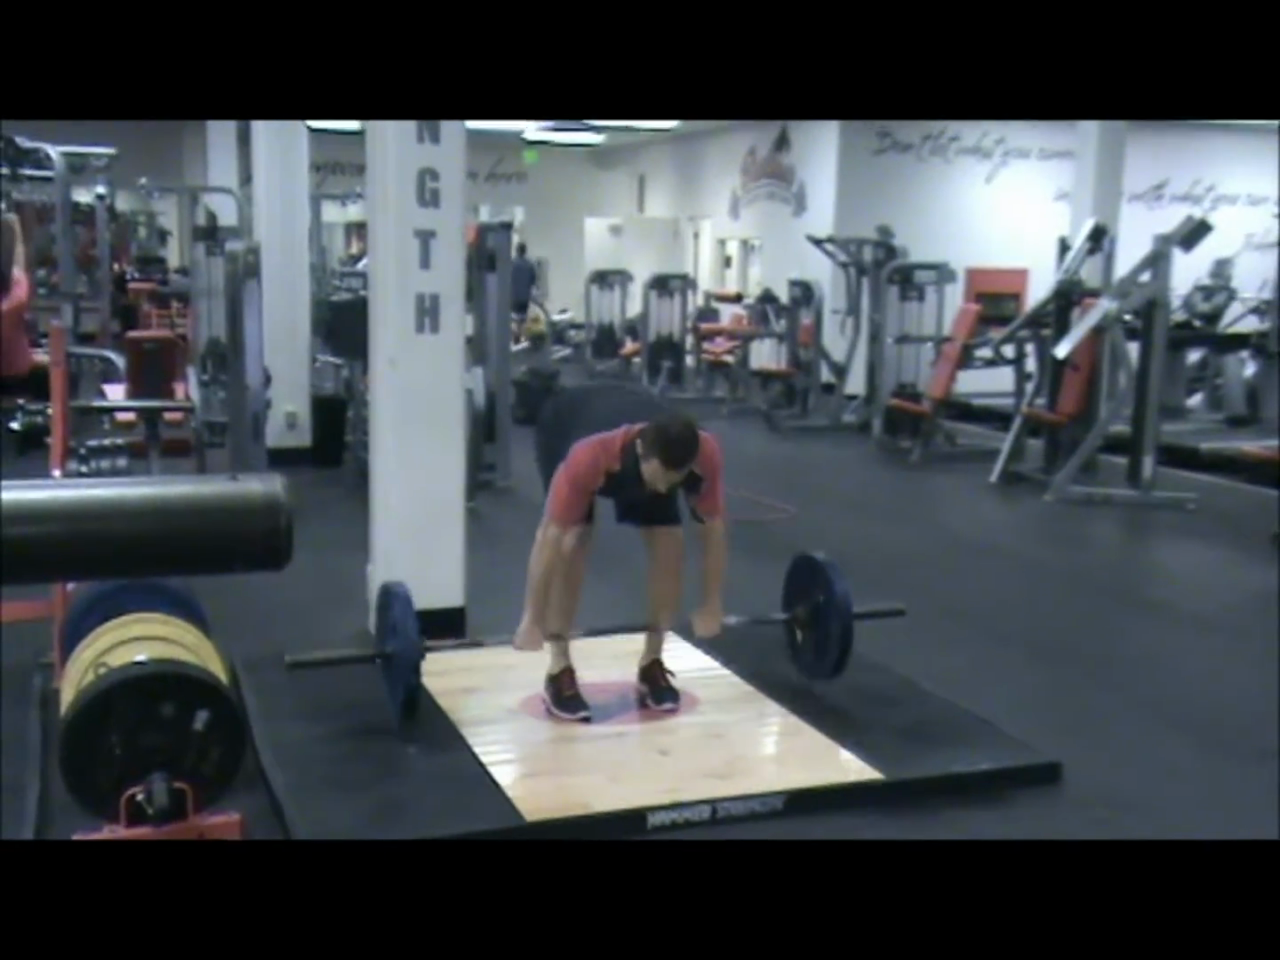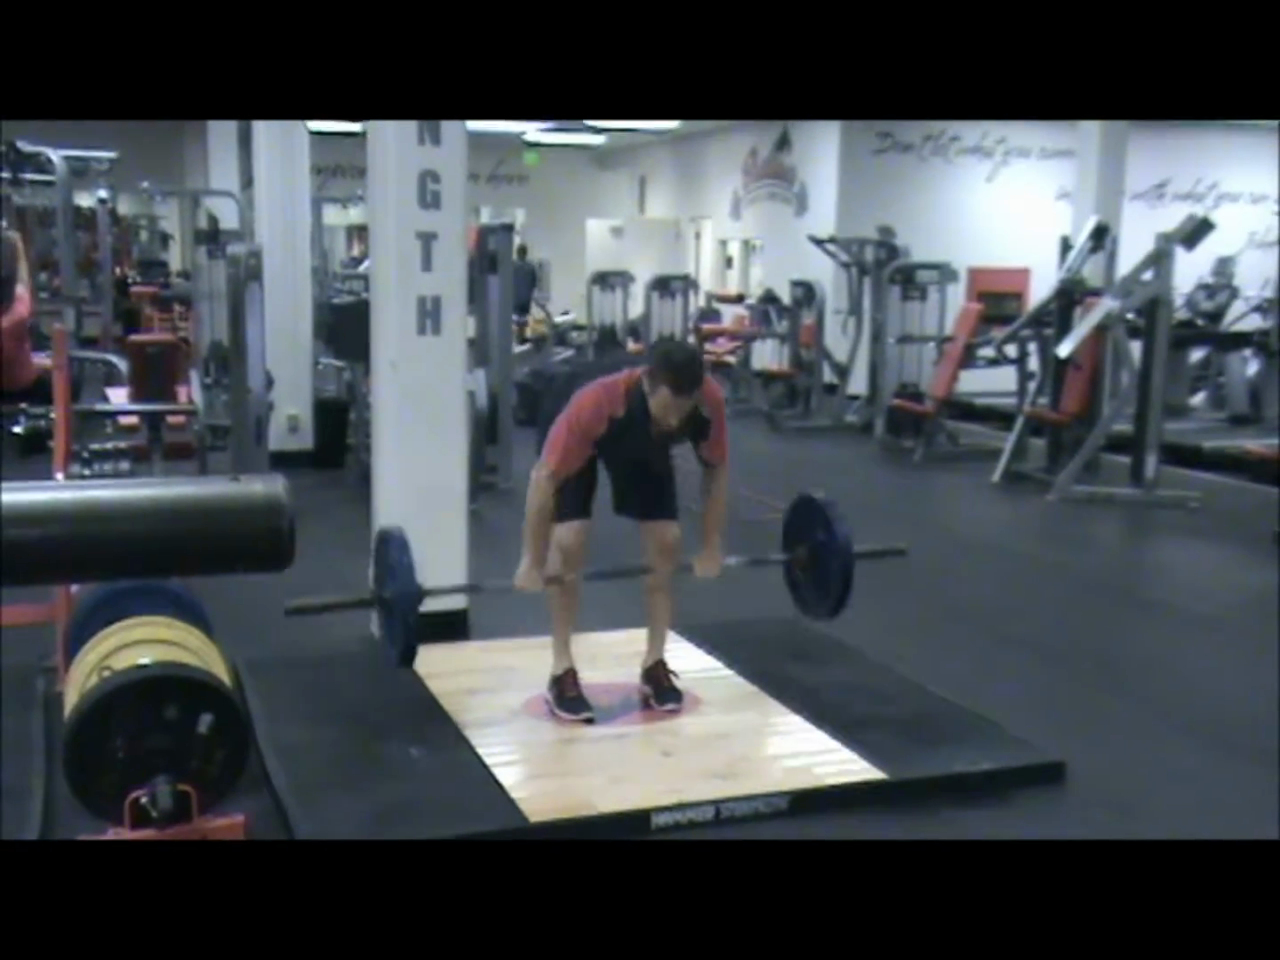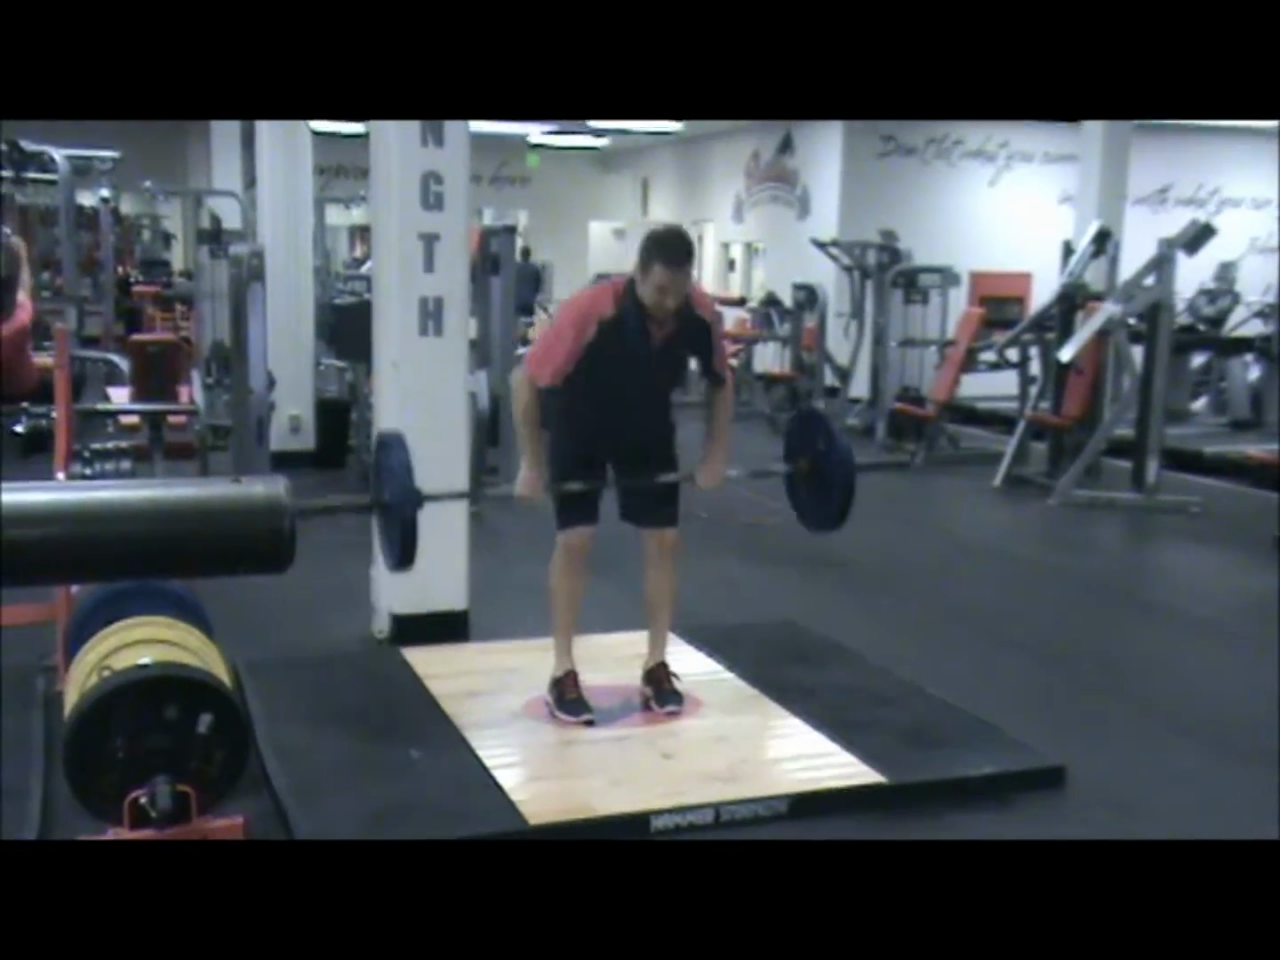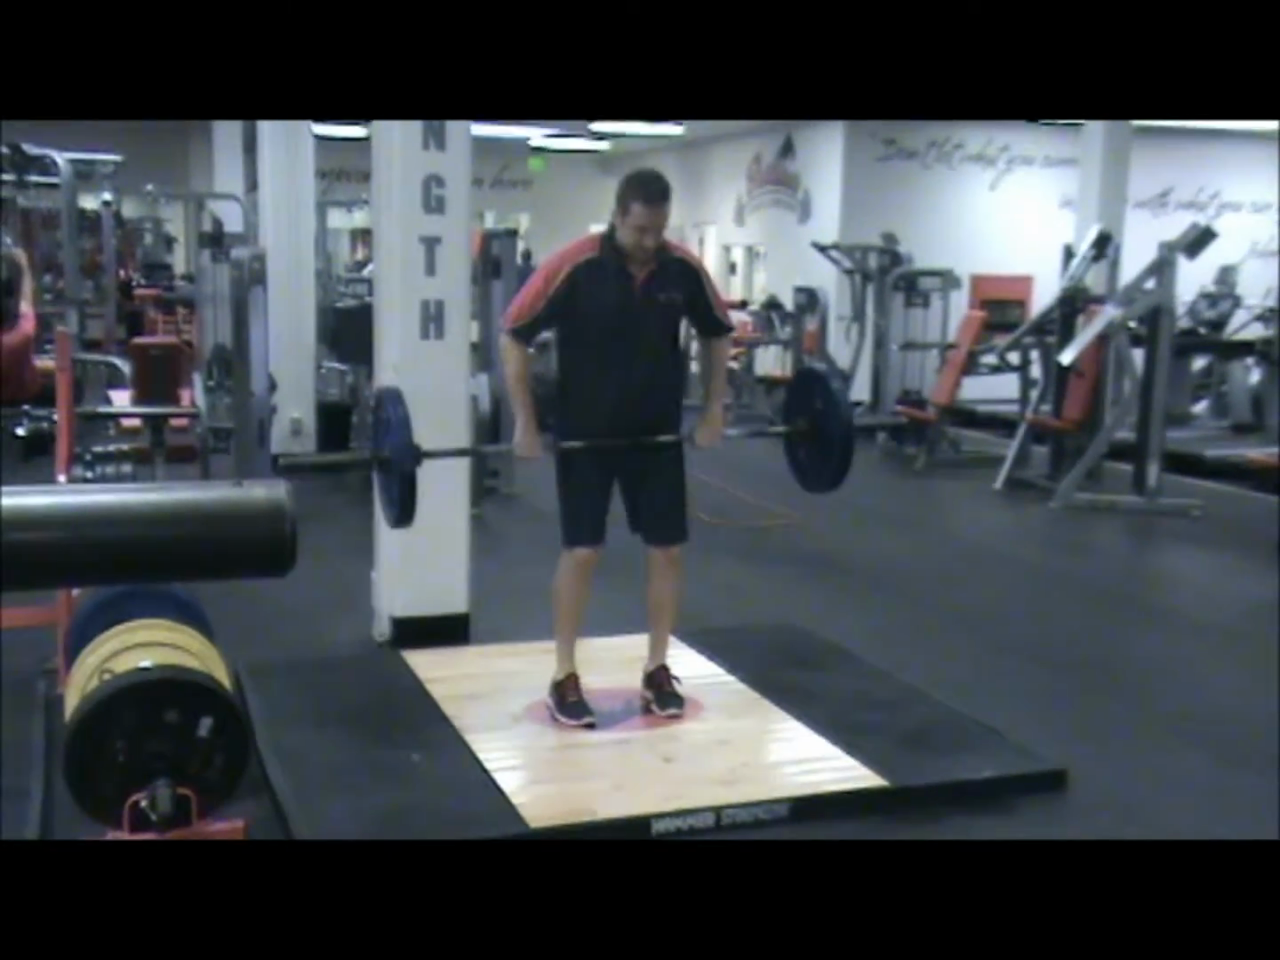
dt=0.2s
person 1, frame 1
left shoulder: (704, 454)
right shoulder: (589, 456)
left elbow: (712, 526)
right elbow: (550, 535)
left wrist: (711, 606)
right wrist: (533, 620)
right hip: (561, 426)
left knee: (669, 542)
right knee: (574, 541)
left ankle: (651, 666)
right ankle: (559, 673)
person 1, frame 2
left shoulder: (709, 402)
right shoulder: (593, 404)
left elbow: (717, 470)
right elbow: (545, 477)
left wrist: (711, 546)
right wrist: (532, 561)
left hip: (644, 450)
right hip: (585, 438)
left knee: (666, 540)
right knee: (570, 539)
left ankle: (654, 667)
right ankle: (562, 673)
person 1, frame 3
left shoulder: (702, 315)
right shoulder: (589, 311)
left elbow: (720, 383)
right elbow: (524, 381)
left wrist: (715, 454)
right wrist: (531, 465)
left hip: (650, 431)
right hip: (579, 429)
left knee: (664, 540)
right knee: (575, 540)
left ankle: (655, 667)
right ankle: (563, 675)
person 1, frame 4
left shoulder: (685, 269)
right shoulder: (572, 265)
left elbow: (717, 333)
right elbow: (512, 335)
left wrist: (714, 409)
right wrist: (525, 424)
left hip: (658, 431)
right hip: (584, 432)
left knee: (668, 551)
right knee: (581, 553)
left ankle: (656, 671)
right ankle: (564, 678)
